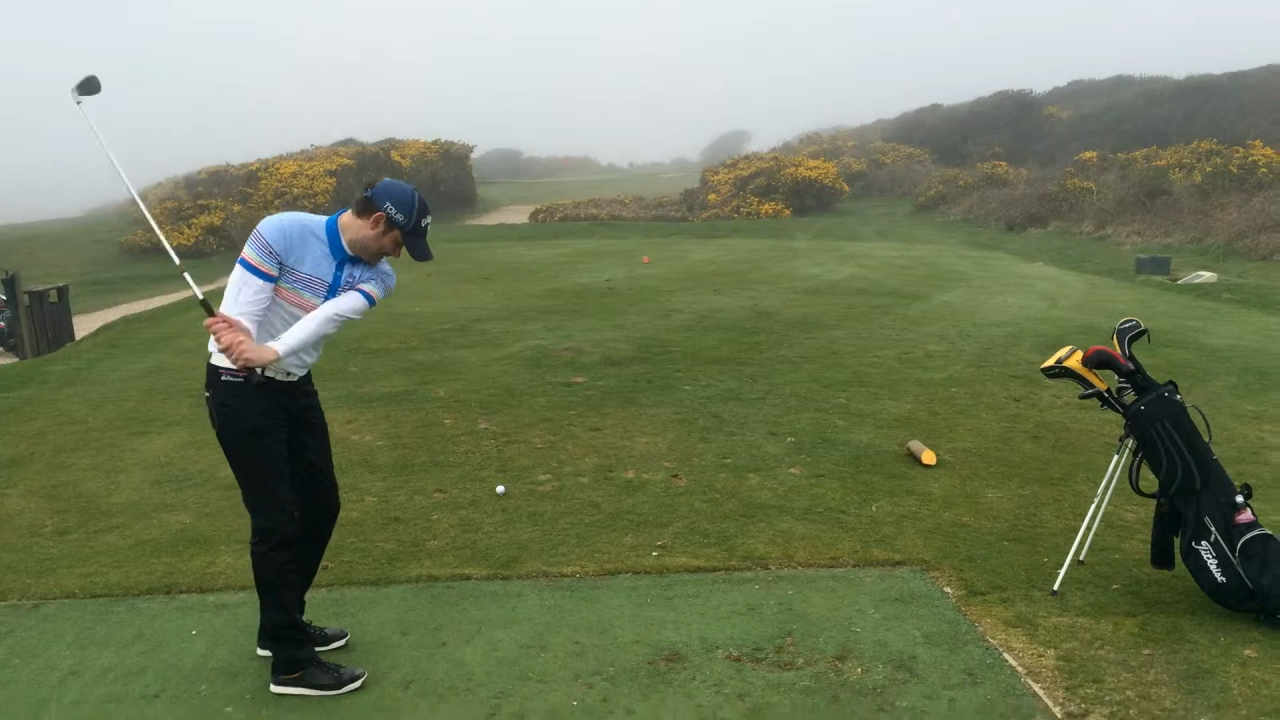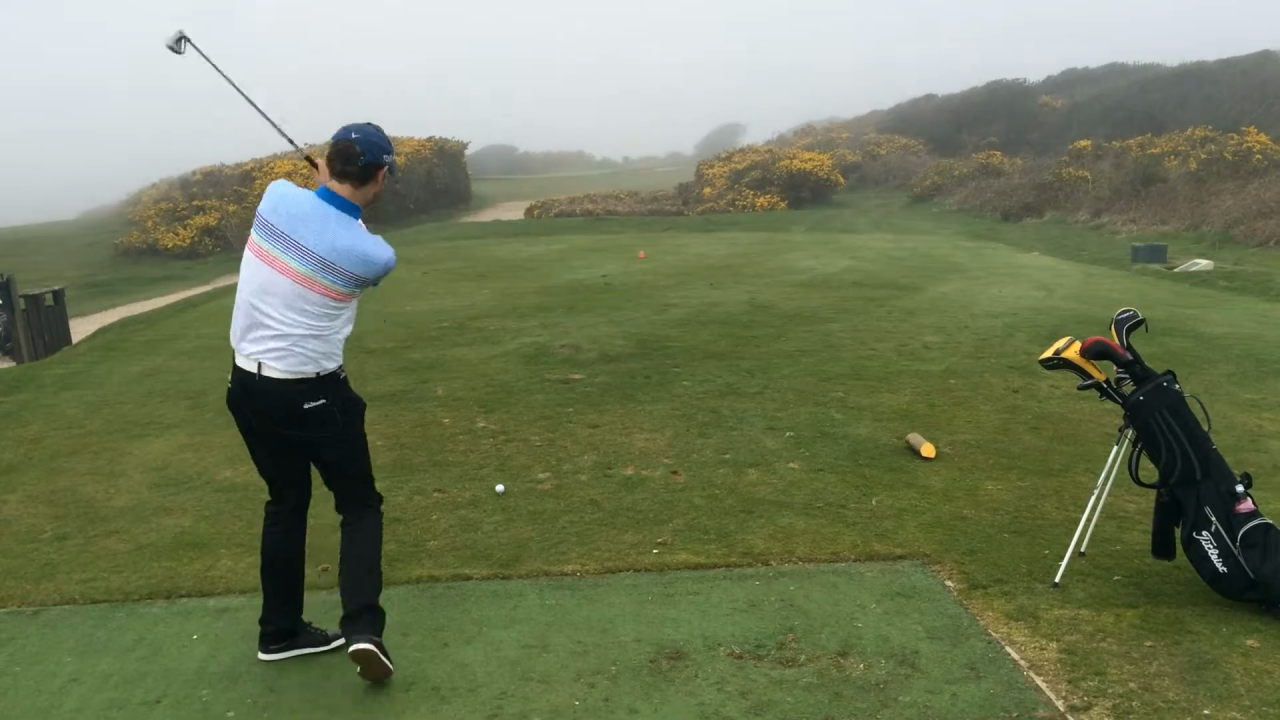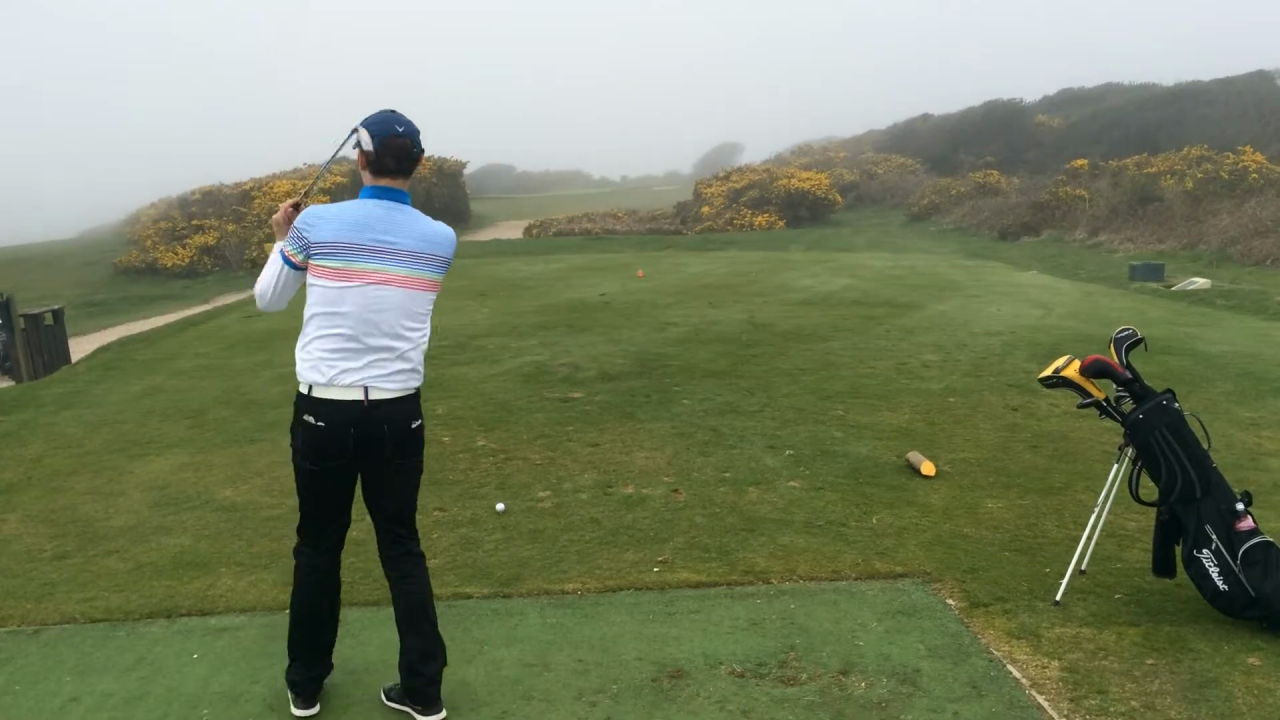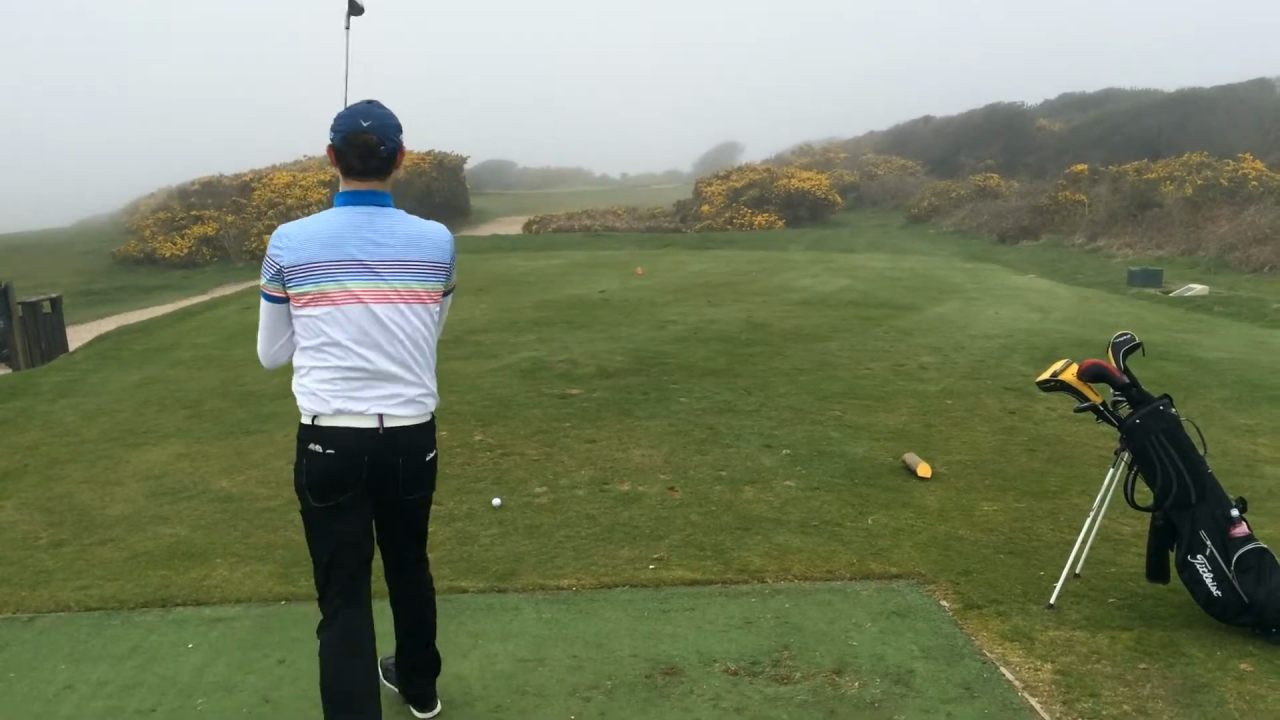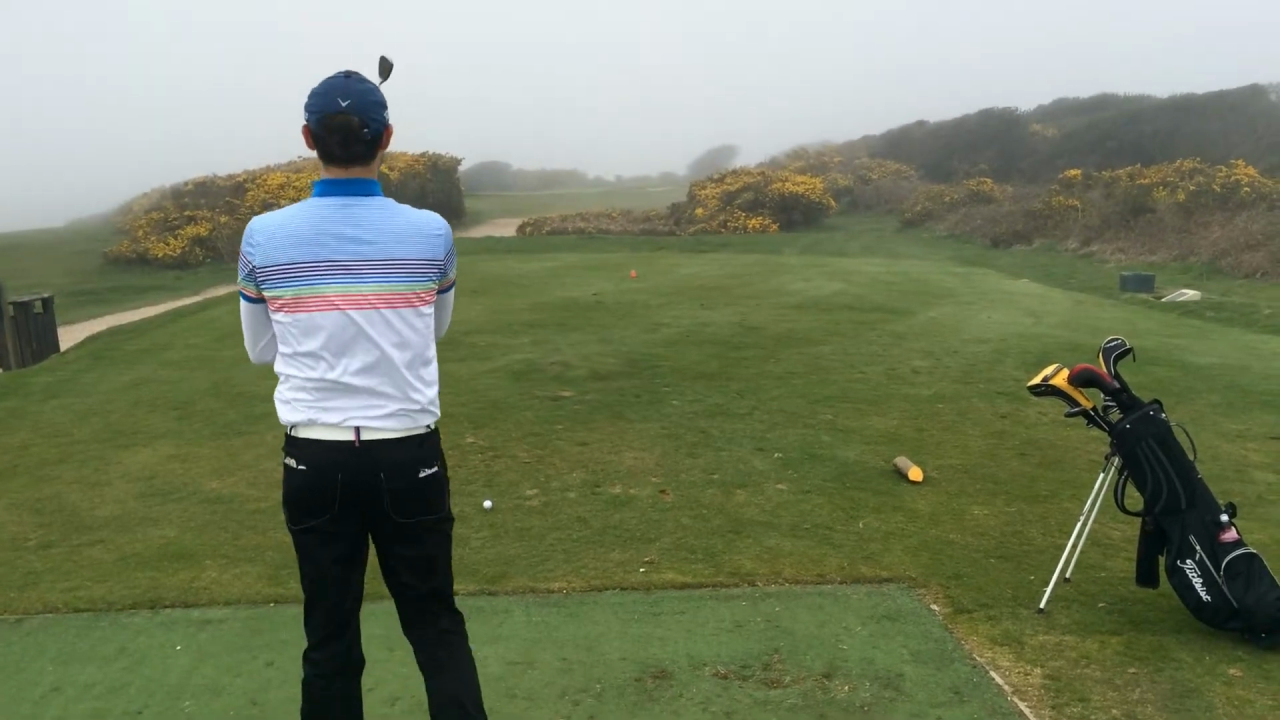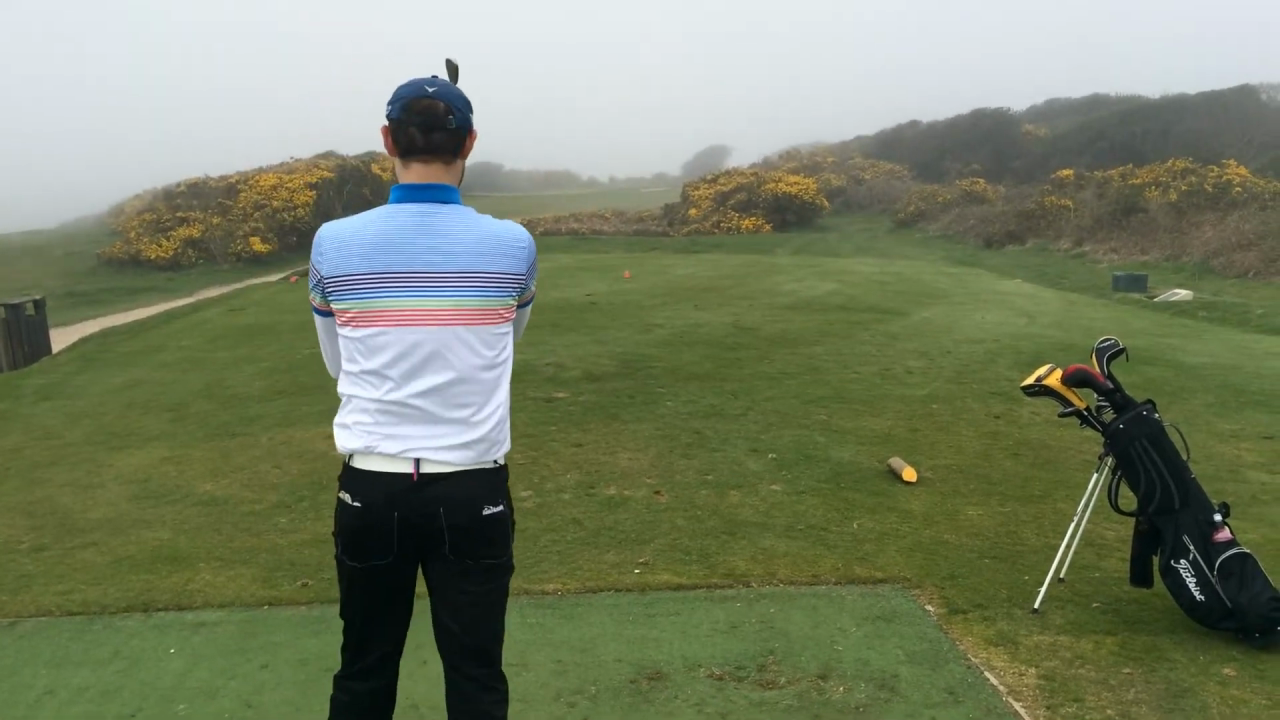
dt=0.5s
person 1, frame 1
left shoulder: (377, 276)
right shoulder: (279, 232)
left elbow: (323, 321)
right elbow: (242, 322)
left wrist: (267, 352)
right wrist: (245, 347)
left hip: (294, 386)
right hip: (241, 390)
left knee: (320, 509)
right knee: (278, 521)
left ankle: (281, 626)
right ankle: (291, 662)
person 1, frame 2
left shoulder: (277, 197)
right shoulder: (373, 256)
left wrist: (326, 178)
left hip: (247, 385)
right hip: (313, 394)
left knee: (286, 500)
right knee: (360, 505)
left ankle: (280, 630)
right ankle: (363, 628)
person 1, frame 3
left shoulder: (315, 224)
right shoulder: (441, 239)
left elbow: (268, 299)
left wrist: (283, 242)
left hip: (323, 412)
right hip: (397, 415)
left knee: (318, 543)
right knee: (401, 546)
person 1, frame 4
left shoulder: (289, 243)
right shoulder: (437, 241)
left elbow: (272, 354)
left hip: (330, 446)
right hip: (411, 440)
left knee: (344, 604)
right knee: (409, 566)
person 1, frame 5
left shoulder: (263, 236)
right shoulder: (431, 233)
left elbow: (260, 349)
left hip: (315, 462)
right hip: (409, 459)
left knee: (330, 641)
right knee: (436, 624)
person 1, frame 6
left shoulder: (333, 243)
right shoulder: (514, 245)
left elbow: (340, 363)
left hip: (371, 492)
right hip: (473, 494)
left knee: (366, 666)
